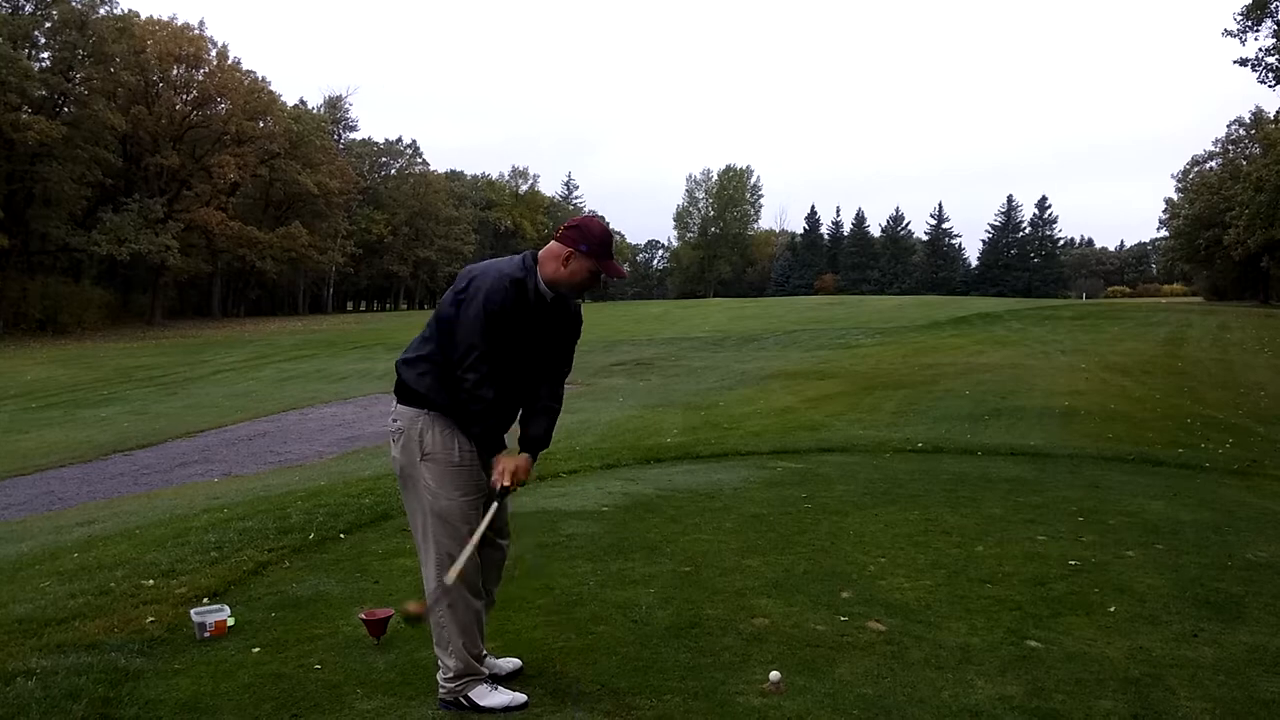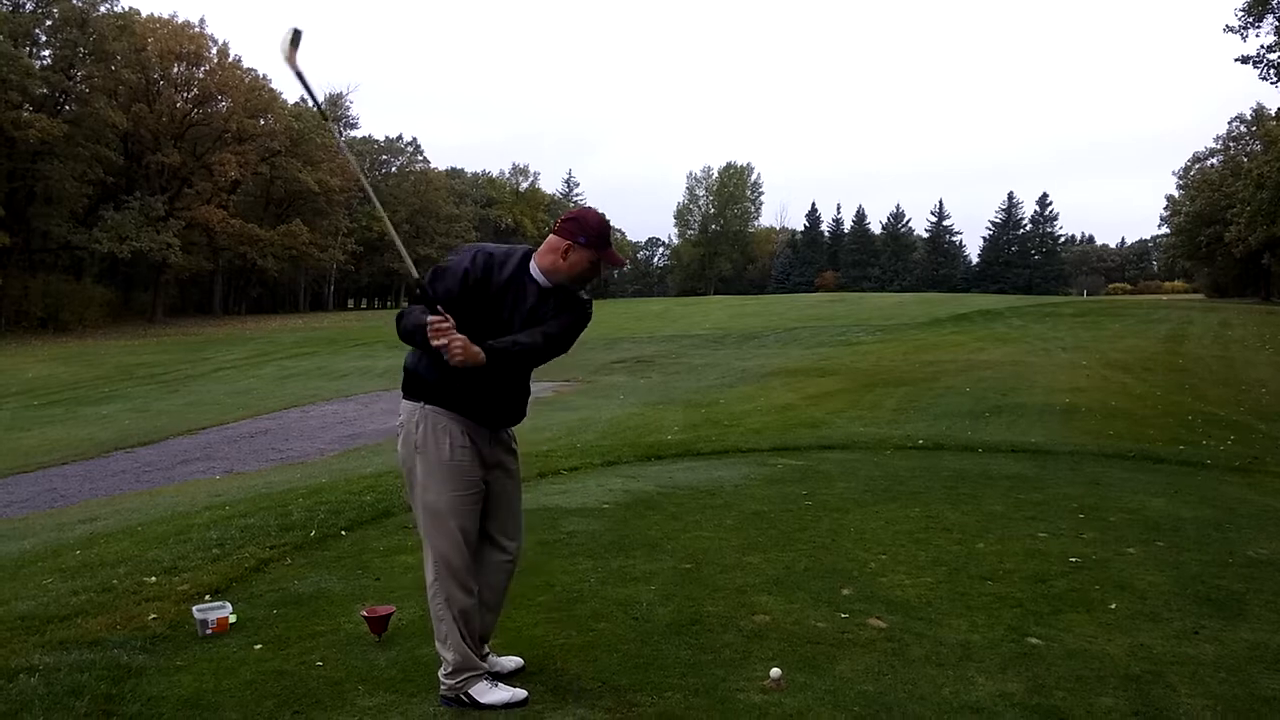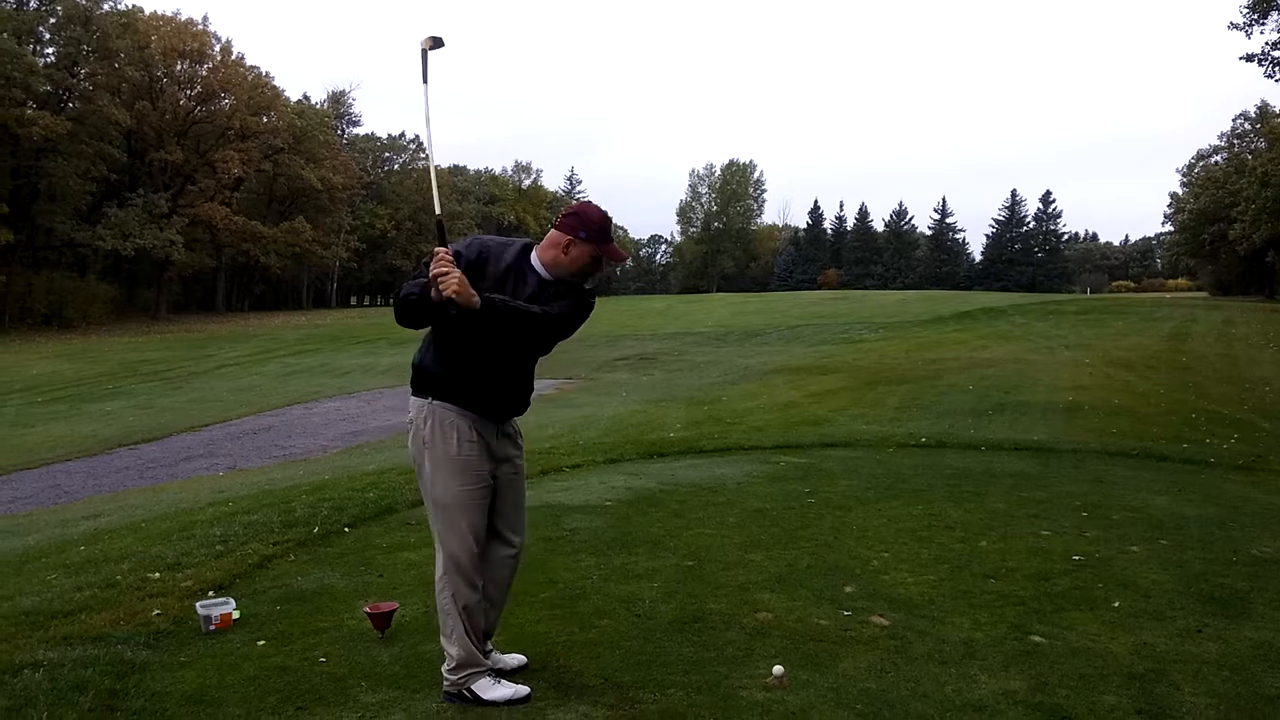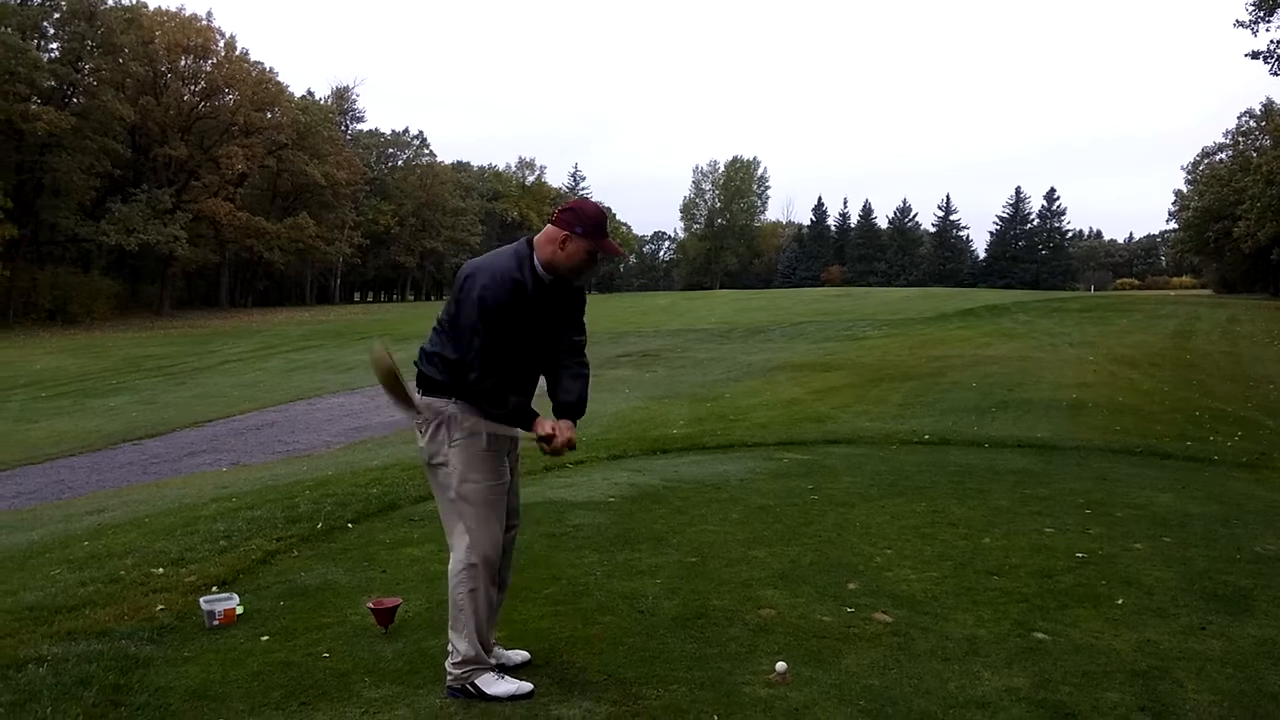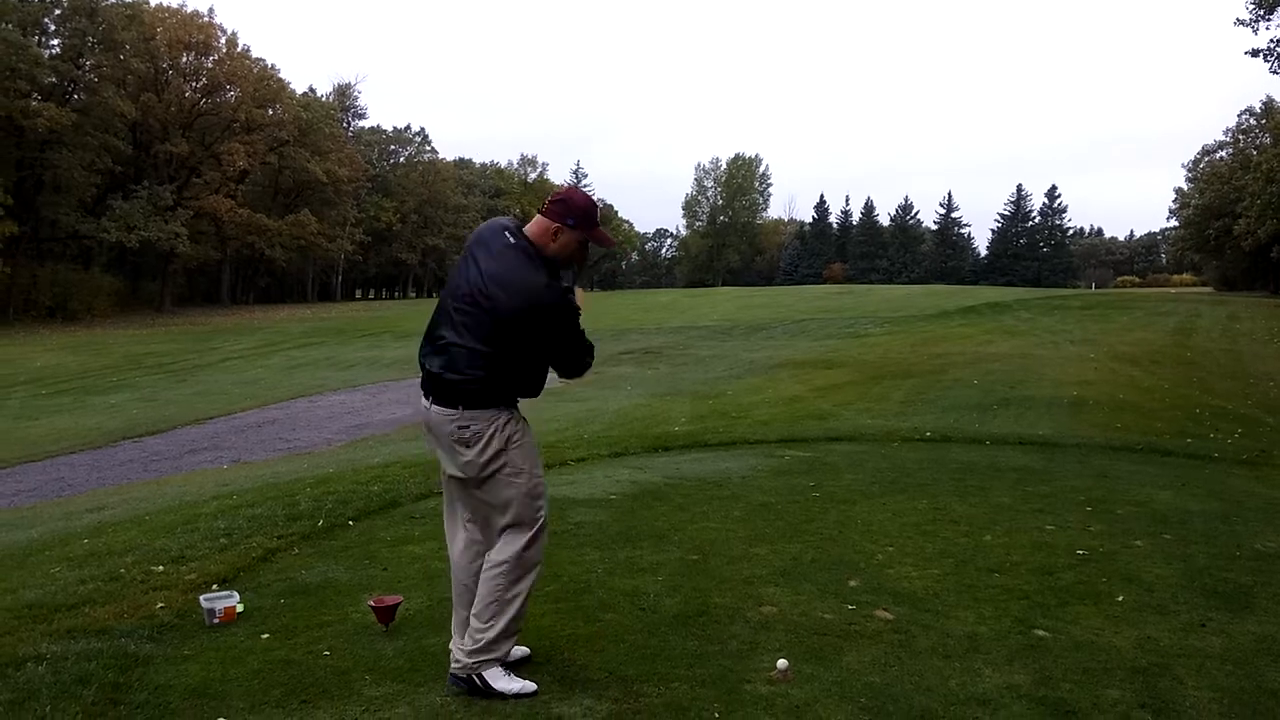
dt=0.2s
person 1, frame 1
left shoulder: (565, 312)
right shoulder: (499, 284)
left elbow: (546, 387)
right elbow: (471, 373)
left wrist: (528, 451)
right wrist: (498, 449)
left hip: (474, 427)
right hip: (430, 420)
left knee: (489, 545)
right knee: (453, 553)
left ankle: (470, 655)
right ankle: (459, 681)
person 1, frame 2
left shoulder: (573, 307)
right shoulder: (482, 264)
left elbow: (532, 348)
right elbow: (410, 317)
left wrist: (480, 354)
right wrist: (431, 326)
left hip: (489, 423)
right hip: (437, 416)
left knee: (499, 546)
right knee: (453, 551)
left ankle: (472, 652)
right ankle: (460, 678)
person 1, frame 3
left shoulder: (574, 298)
right shoulder: (482, 255)
left elbow: (531, 324)
right elbow: (407, 309)
left wrist: (475, 302)
right wrist: (435, 292)
left hip: (499, 421)
right hip: (445, 414)
left knee: (505, 543)
right knee: (461, 547)
left ankle: (476, 648)
right ankle: (464, 674)
person 1, frame 4
left shoulder: (566, 292)
right shoulder: (496, 278)
left elbow: (568, 359)
right elbow: (483, 372)
left wrist: (566, 418)
right wrist: (532, 421)
left hip: (497, 415)
right hip: (455, 411)
left knee: (498, 534)
right knee: (478, 540)
left ankle: (477, 646)
right ankle: (467, 669)
person 1, frame 5
left shoulder: (493, 233)
right shoulder: (544, 297)
right elbow: (575, 361)
left wrist: (567, 308)
right wrist: (572, 319)
left hip: (449, 405)
right hip: (483, 415)
left knee: (473, 527)
right knee: (519, 528)
left ankle: (475, 642)
right ankle: (476, 661)
